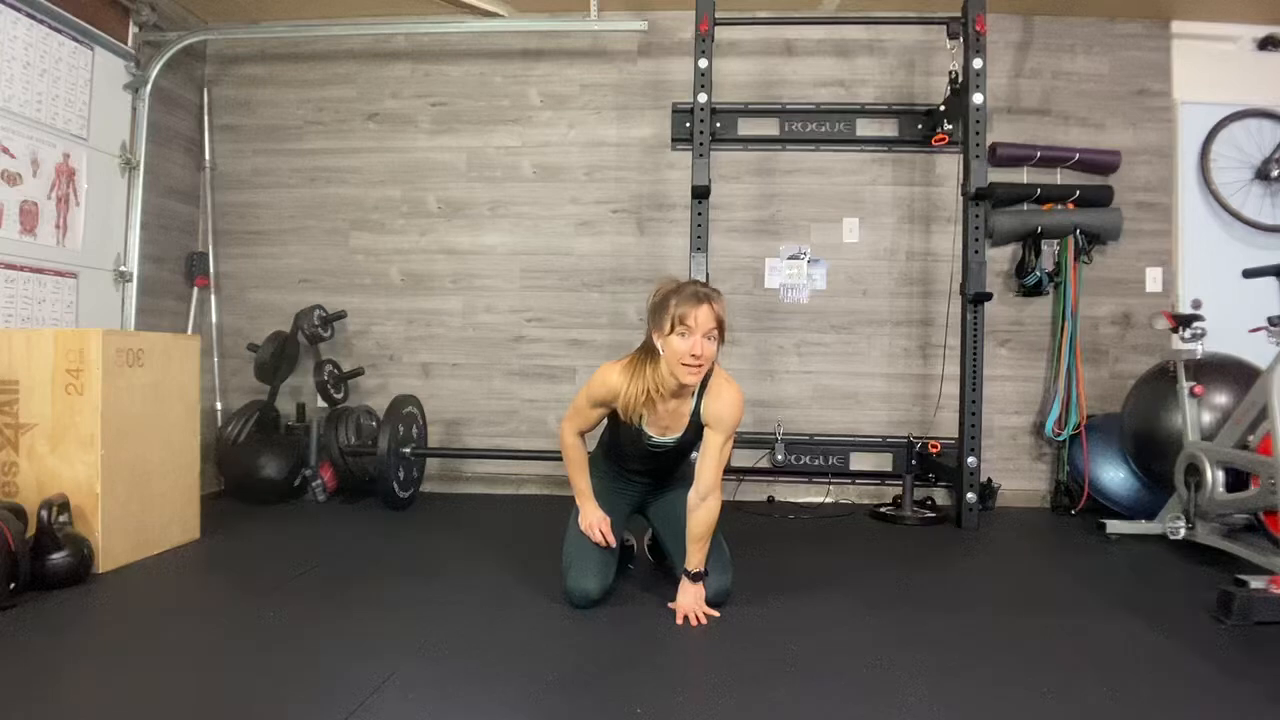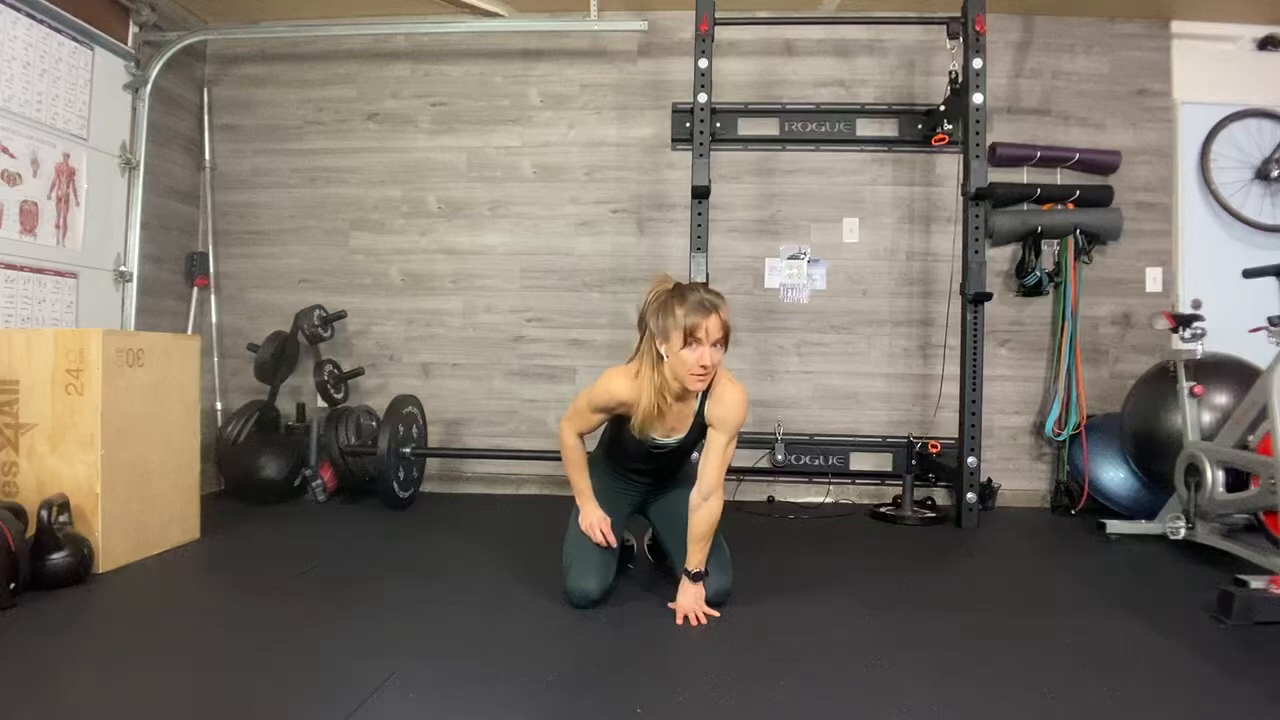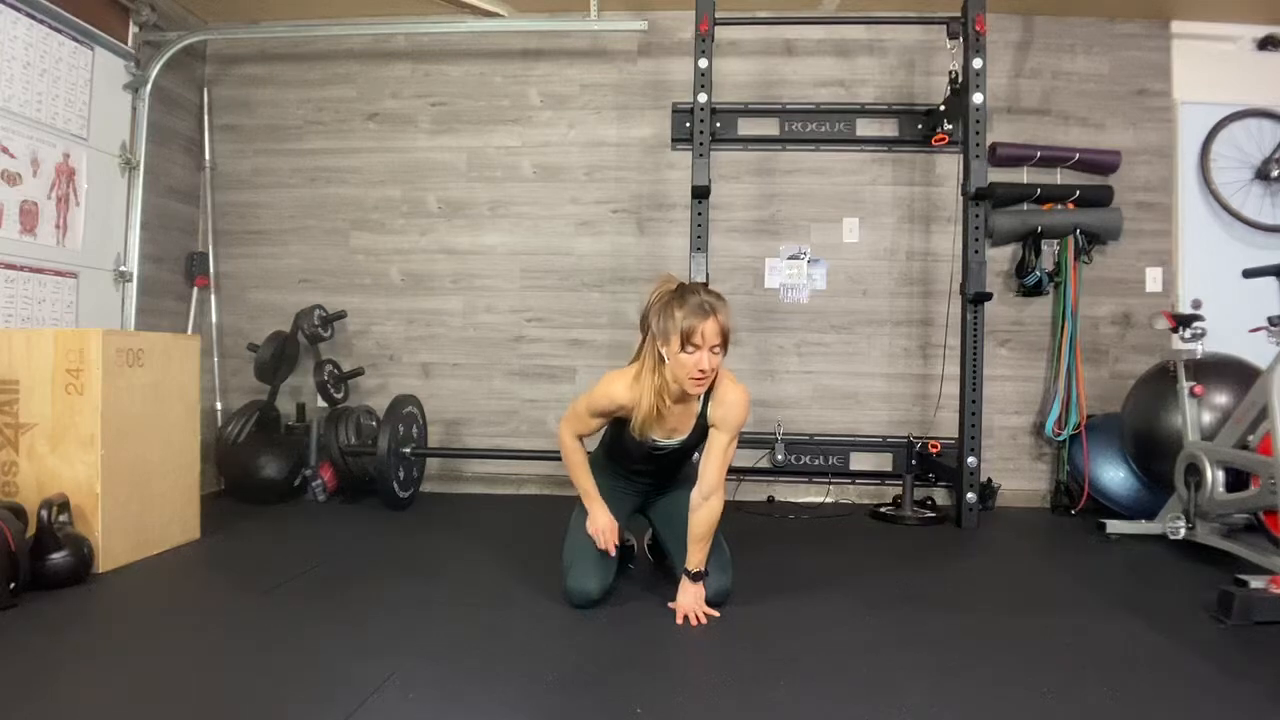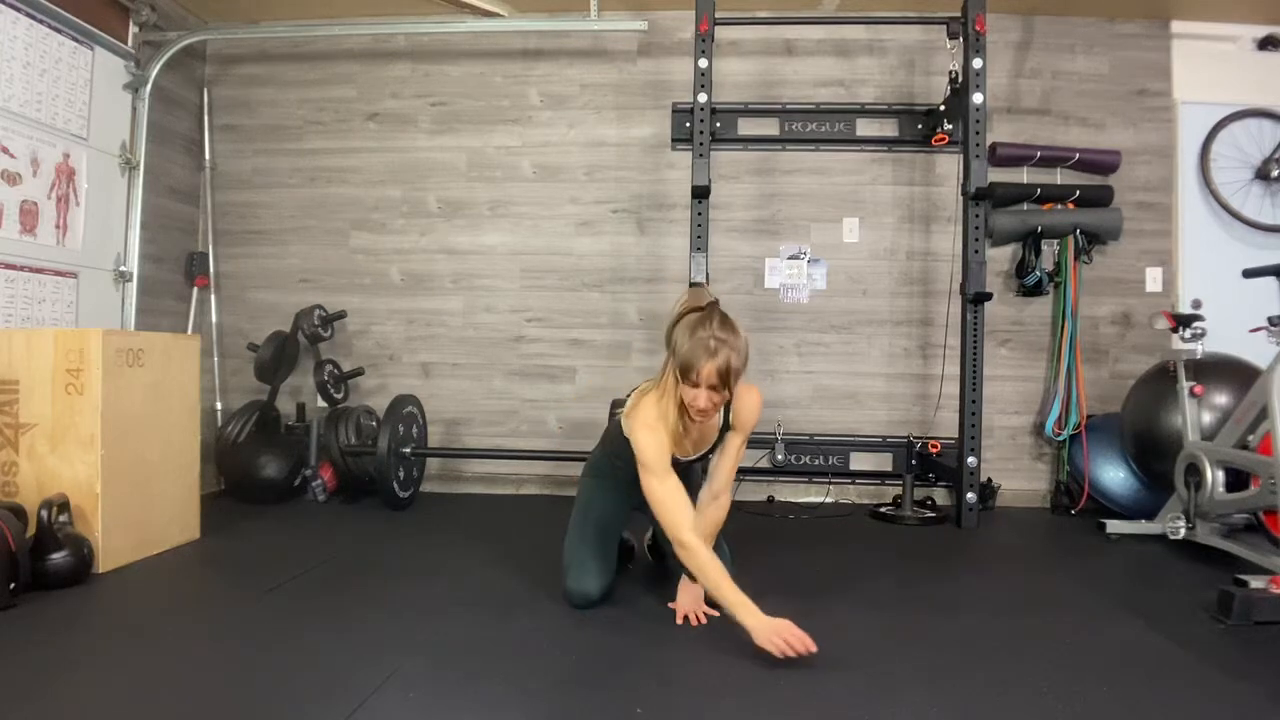
dt=0.4s
person 1, frame 1
left shoulder: (724, 398)
right shoulder: (617, 379)
left elbow: (705, 494)
right elbow: (571, 429)
left wrist: (692, 575)
right wrist: (587, 503)
left hip: (673, 480)
right hip: (612, 476)
left knee: (715, 589)
right knee: (584, 591)
left ankle: (661, 544)
right ankle: (618, 546)
person 1, frame 2
left shoulder: (729, 398)
right shoulder: (622, 385)
left elbow: (708, 493)
right elbow: (570, 430)
left wrist: (692, 576)
right wrist: (587, 504)
left hip: (674, 480)
right hip: (613, 476)
left knee: (714, 589)
right knee: (584, 591)
left ankle: (659, 545)
right ankle: (617, 545)
person 1, frame 3
left shoulder: (730, 399)
right shoulder: (623, 388)
left elbow: (708, 494)
right elbow: (568, 432)
left wrist: (692, 575)
right wrist: (597, 508)
left hip: (676, 482)
right hip: (615, 479)
left knee: (714, 589)
right knee: (584, 590)
left ankle: (661, 543)
right ankle: (616, 541)
person 1, frame 4
left shoulder: (746, 404)
right shoulder: (649, 419)
left elbow: (717, 497)
right elbow: (686, 539)
left wrist: (691, 576)
right wrist: (756, 622)
left hip: (678, 477)
right hip: (615, 477)
left knee: (708, 585)
right knee: (583, 591)
left ankle: (659, 545)
right ankle: (618, 544)
